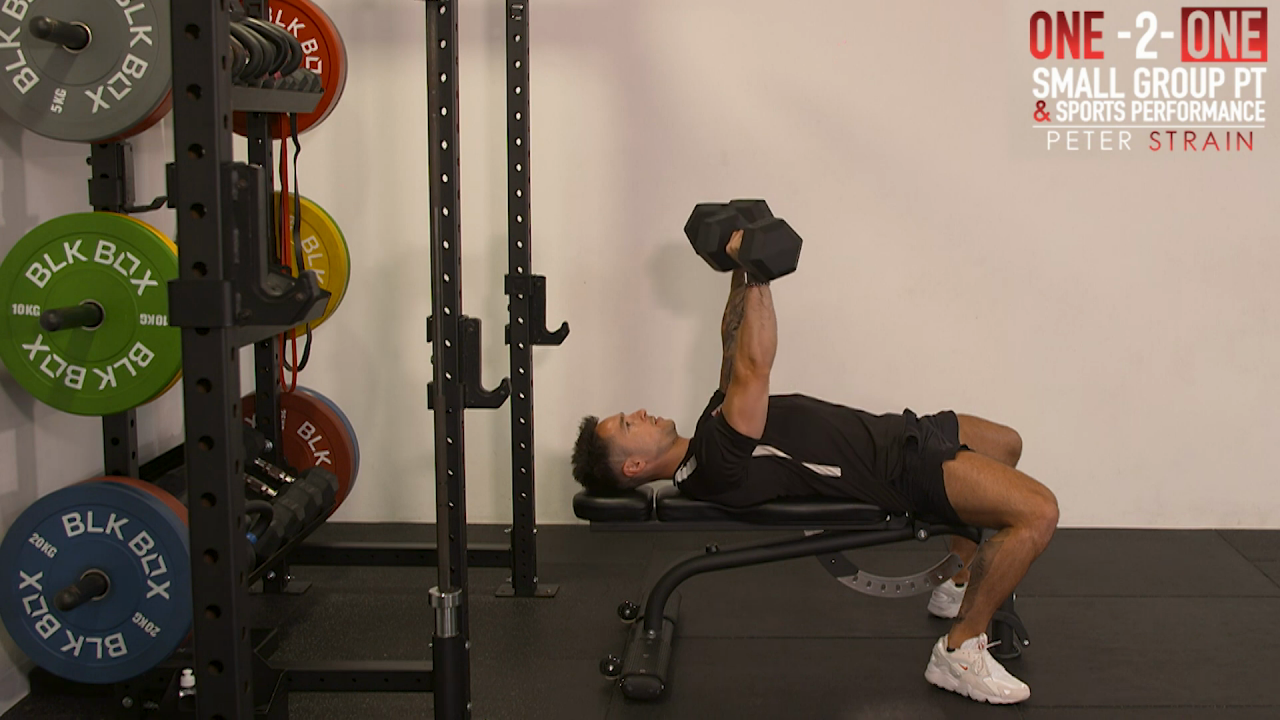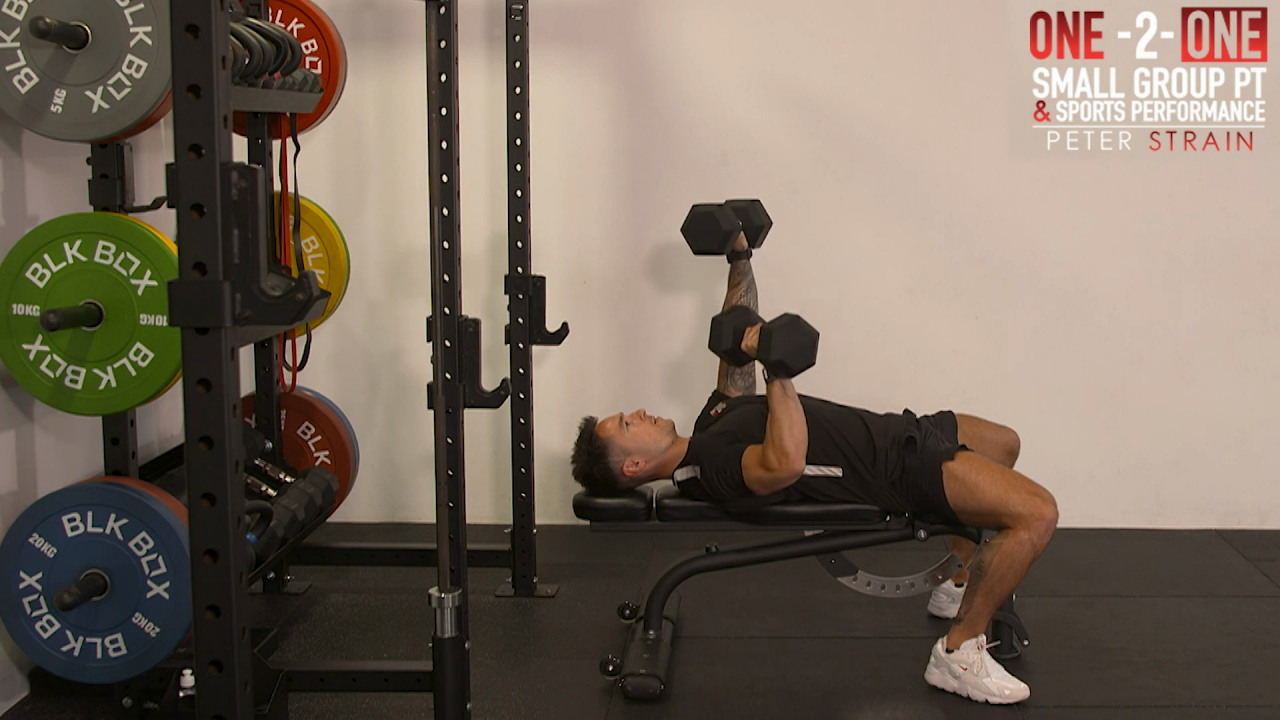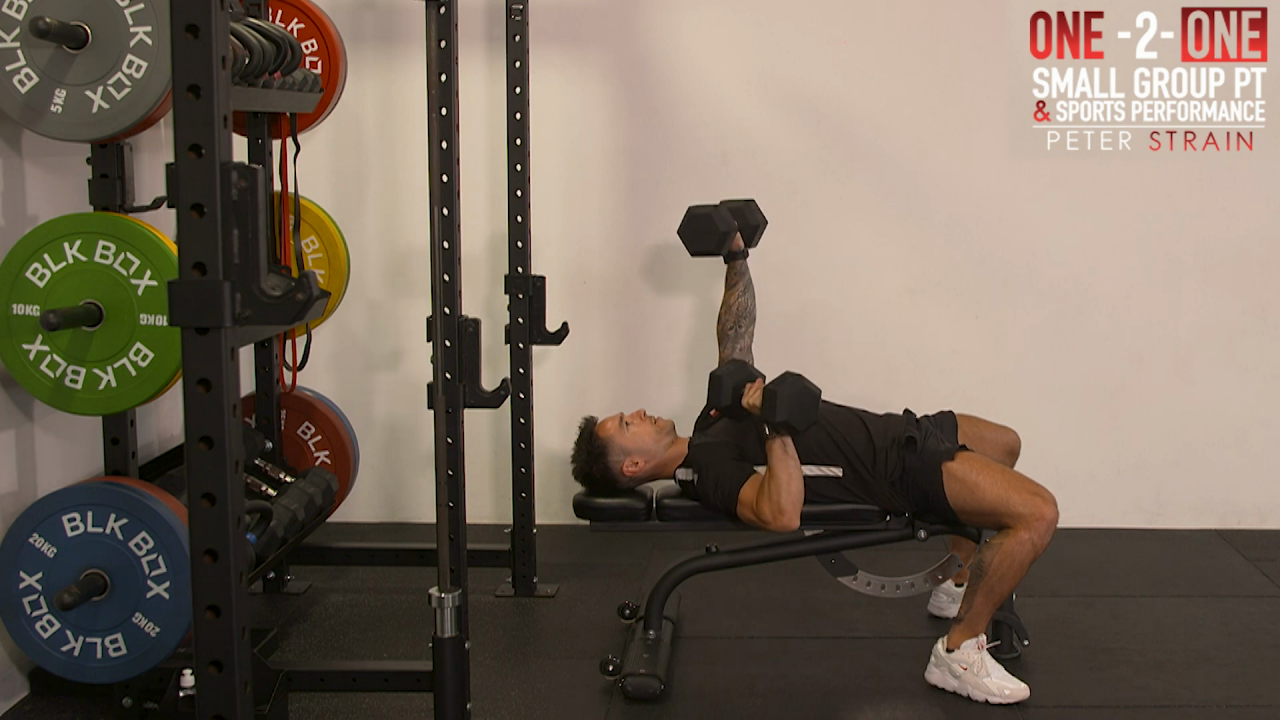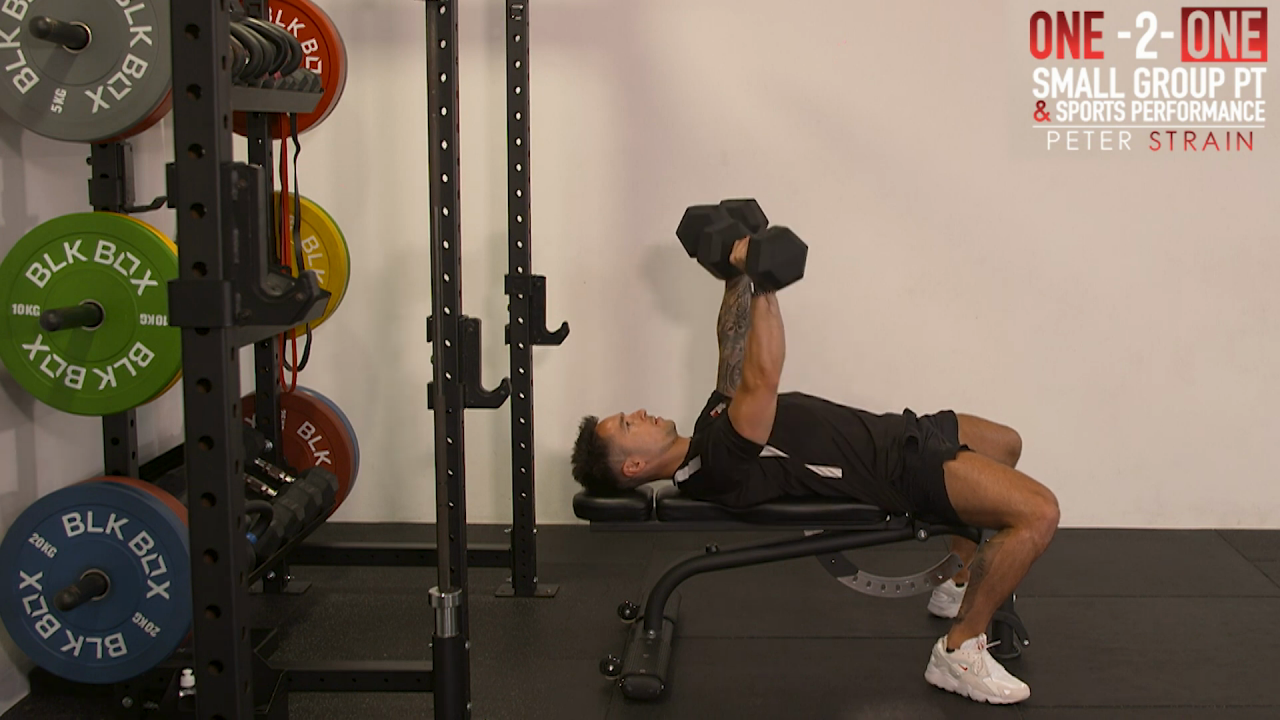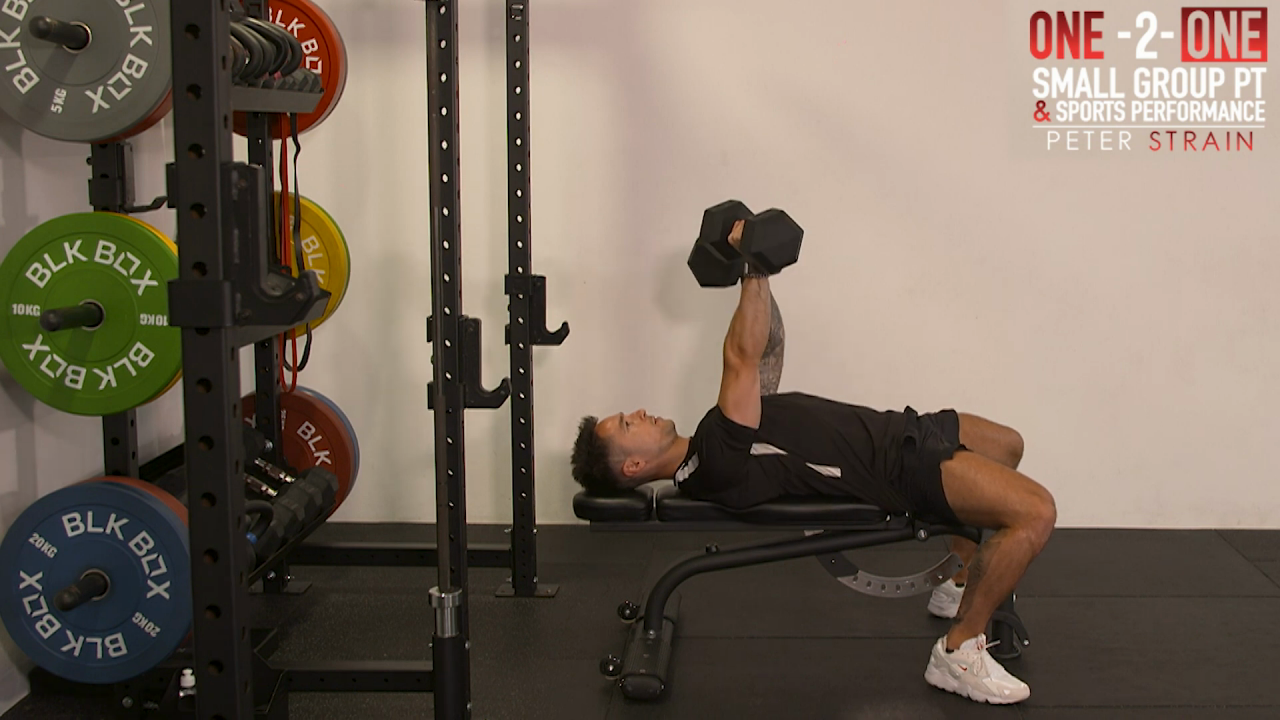
dt=1s
person 1, frame 1
left shoulder: (714, 423)
right shoulder: (712, 467)
left elbow: (736, 346)
right elbow: (753, 369)
left wrist: (743, 270)
right wrist: (757, 276)
right hip: (900, 469)
left knee: (1005, 444)
right knee: (1037, 511)
left ankle: (964, 586)
right ankle: (960, 653)
person 1, frame 2
left shoulder: (712, 424)
right shoulder: (708, 467)
left elbow: (737, 343)
right elbow: (787, 461)
left wrist: (740, 258)
right hip: (902, 470)
left knee: (1003, 443)
right knee: (1036, 512)
left ankle: (962, 586)
right ankle: (959, 654)
person 1, frame 3
left shoulder: (714, 423)
right shoulder: (709, 469)
left elbow: (735, 339)
right elbow: (783, 515)
left wrist: (736, 258)
right wrist: (774, 421)
right hip: (903, 470)
left knee: (1004, 443)
right knee: (1037, 513)
left ankle: (962, 586)
right ankle: (959, 653)
person 1, frame 4
left shoulder: (714, 422)
right shoulder: (713, 465)
left elbow: (734, 347)
right elbow: (764, 377)
left wrist: (739, 269)
right wrist: (763, 282)
right hip: (901, 469)
left knee: (1006, 444)
right knee: (1038, 512)
left ankle: (964, 587)
right ankle: (959, 653)
person 1, frame 5
left shoulder: (717, 432)
right shoulder: (714, 466)
left elbow: (768, 354)
right elbow: (743, 359)
left wrist: (756, 277)
right wrist: (755, 269)
right hip: (899, 468)
left knee: (1007, 445)
right knee: (1034, 511)
left ankle: (964, 586)
right ankle: (959, 653)
